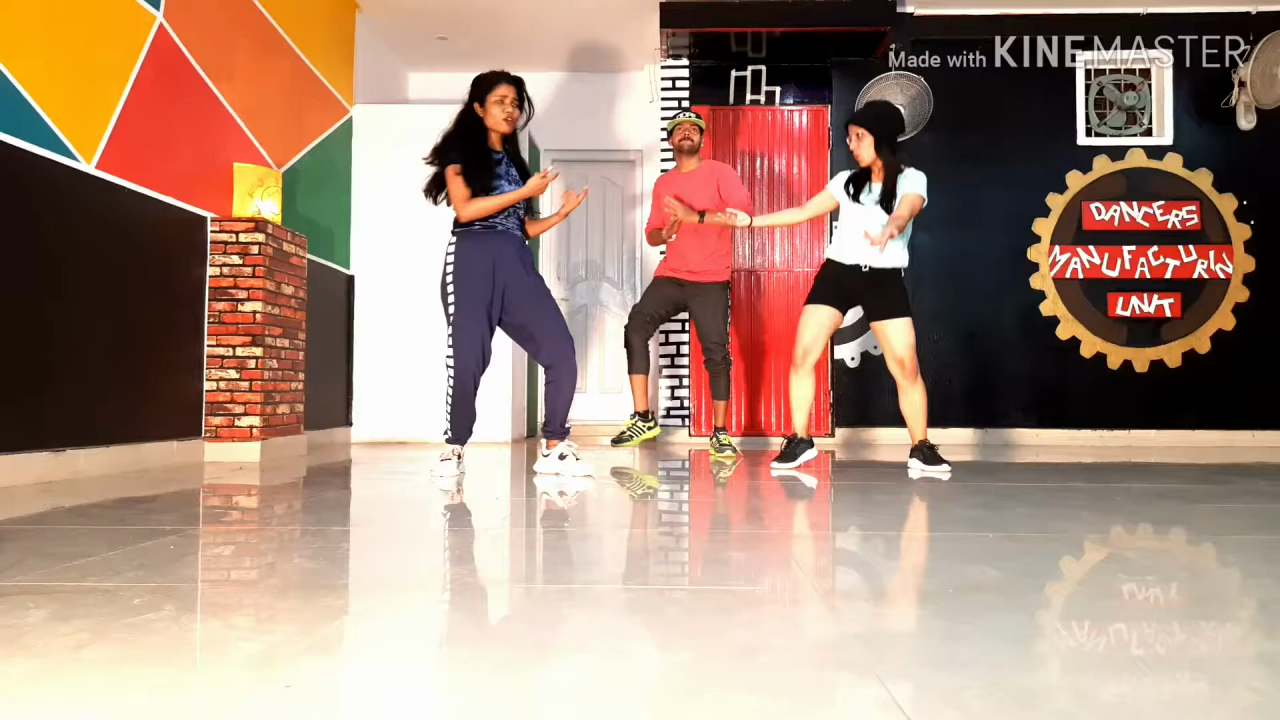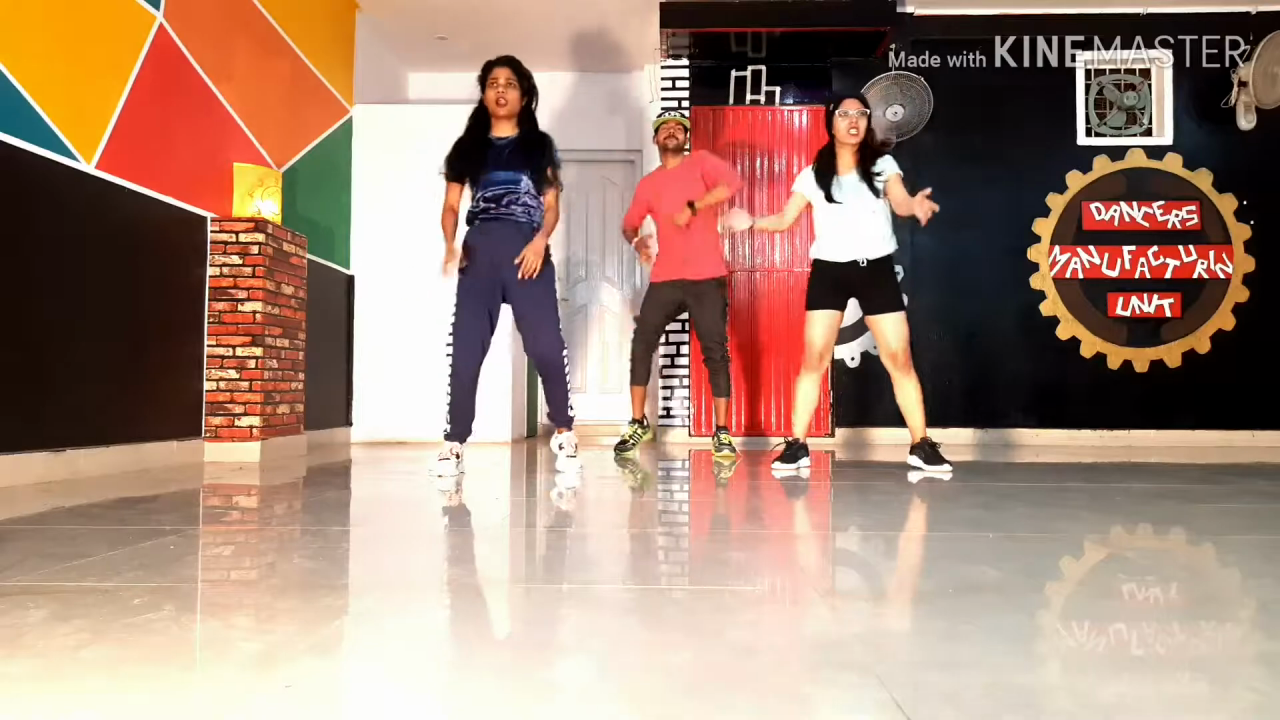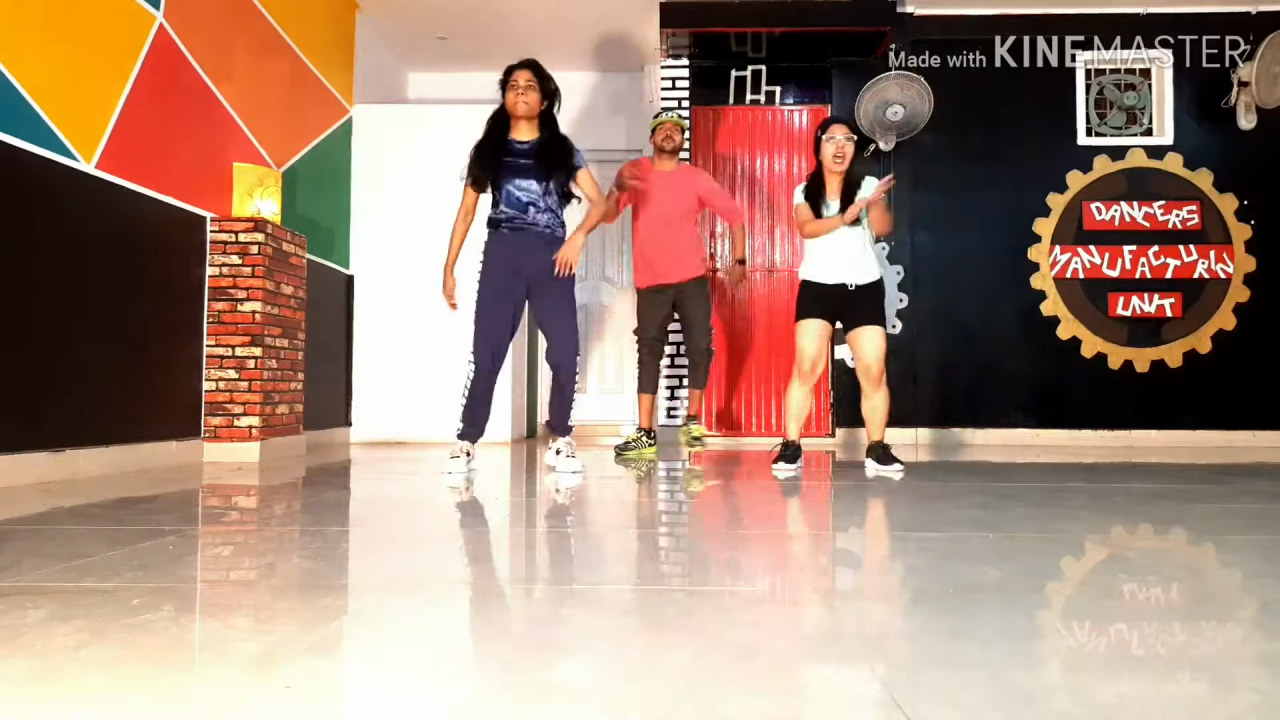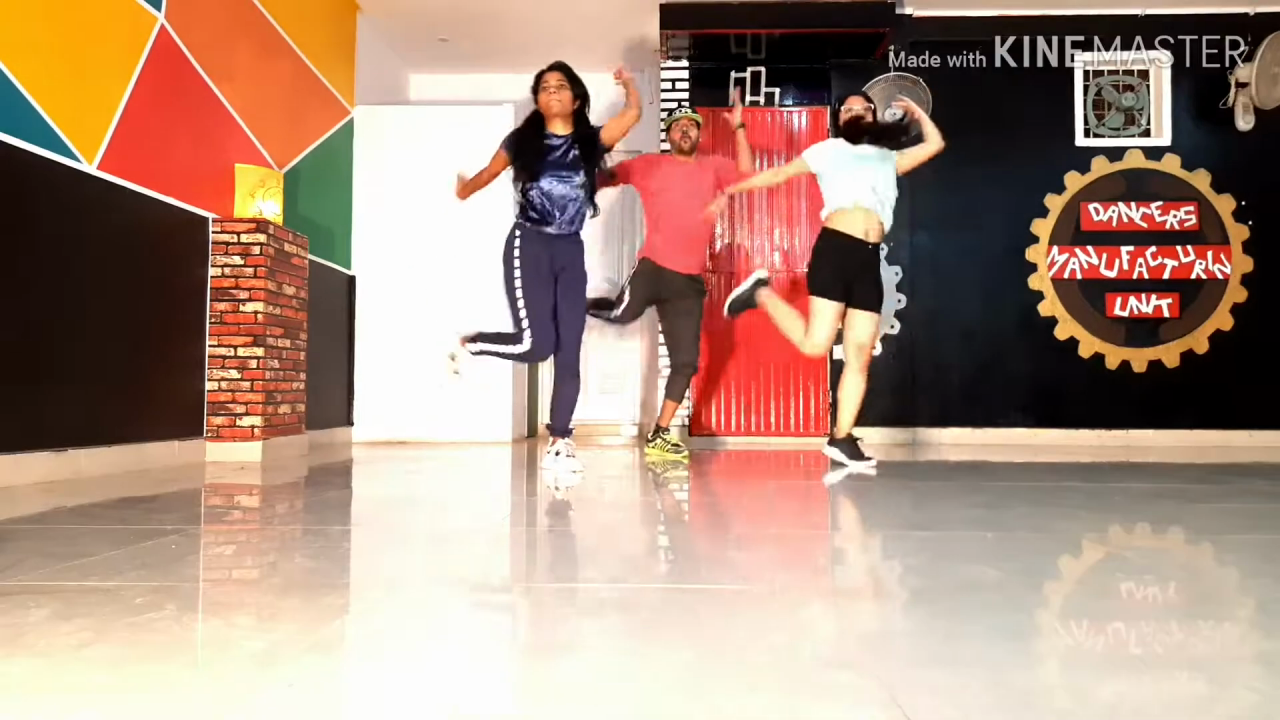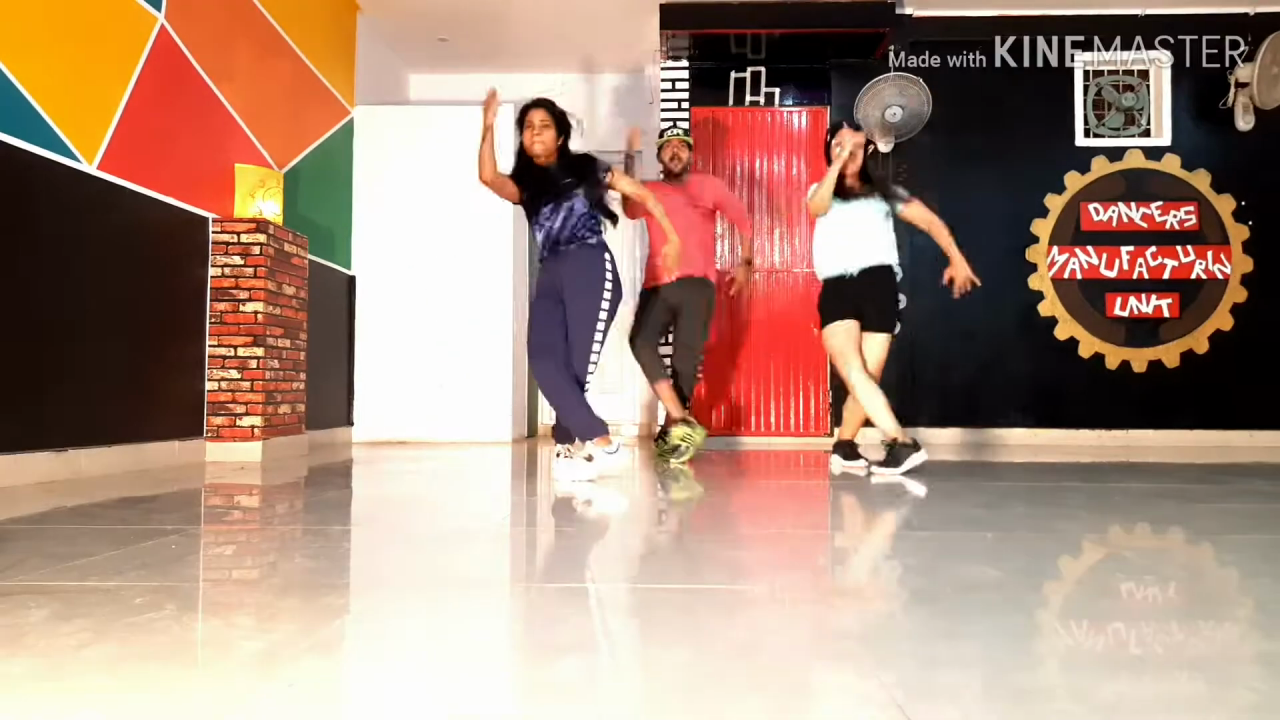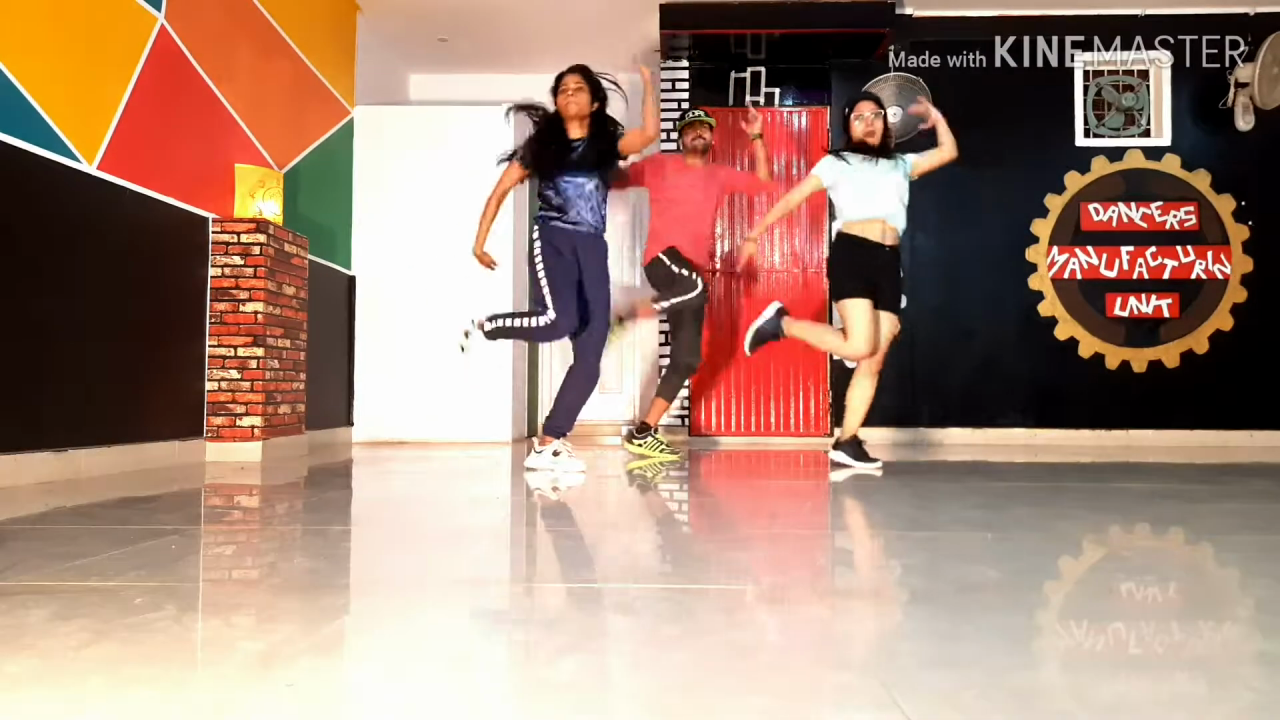
dt=0.3s
person 1, frame 1
left shoulder: (515, 161)
right shoulder: (459, 151)
right elbow: (462, 208)
left wrist: (559, 215)
right wrist: (519, 193)
left hip: (516, 262)
right hip: (470, 259)
left knee: (560, 349)
right knee: (466, 358)
left ankle: (554, 446)
right ankle: (455, 447)
person 1, frame 2
left shoulder: (540, 145)
right shoulder: (468, 146)
left elbow: (552, 206)
right elbow: (450, 205)
left wrist: (541, 241)
right wrist: (451, 244)
left hip: (527, 253)
right hip: (481, 250)
left knee: (547, 345)
right knee: (466, 349)
left ankle: (563, 431)
right ankle: (454, 444)
person 1, frame 3
left shoulder: (562, 148)
right shoulder: (490, 148)
left elbow: (597, 202)
right elbow: (467, 209)
left wrist: (577, 237)
right wrist: (449, 268)
left hip: (552, 255)
right hip: (503, 252)
left knee: (565, 354)
right knee: (486, 352)
left ankle: (559, 439)
right ankle: (465, 444)
person 1, frame 4
left shoulder: (591, 141)
right shoulder: (523, 140)
left elbow: (633, 114)
right elbow: (488, 174)
left wrist: (629, 86)
left hip: (569, 253)
right hip: (529, 245)
left knee: (569, 351)
right knee: (534, 342)
left ankle: (560, 442)
right ankle: (470, 344)
person 1, frame 5
left shoulder: (585, 167)
right shoulder: (525, 184)
left elbow: (641, 191)
right elbow: (488, 178)
left wrist: (670, 232)
right wrist: (488, 128)
left hip: (591, 268)
right hip: (550, 276)
left knee: (578, 362)
right knee: (546, 368)
left ankle: (569, 444)
right ankle: (600, 442)
person 1, frame 6
left shoulder: (608, 142)
right shoulder: (541, 145)
left elbow: (648, 135)
right elbow: (499, 191)
left wrist: (649, 90)
right wrist: (480, 240)
left hip: (592, 251)
right hip: (551, 242)
left knee: (591, 357)
right knee: (558, 318)
left ankle: (550, 443)
right ankle: (485, 328)
person 2, frame 1
left shoulder: (912, 180)
right shoulder: (847, 181)
left elbow: (904, 215)
right elbow: (804, 211)
left wrist: (888, 230)
right wrist: (751, 220)
left hip: (884, 278)
right hip: (837, 273)
left knee: (906, 367)
right knee: (803, 356)
left ankle: (921, 447)
right ankle: (800, 440)
person 2, frame 2
left shoulder: (883, 165)
right shoulder: (814, 175)
left elbow: (899, 202)
right elbow: (784, 220)
left wrist: (914, 205)
right wrist: (752, 223)
left hip: (876, 270)
right hip: (829, 270)
left knee: (900, 360)
right knee: (814, 359)
left ankle: (922, 445)
right ankle: (797, 444)
person 2, frame 3
left shoulder: (867, 185)
right shoulder: (806, 193)
left elbow: (882, 229)
right elbow: (806, 229)
left wrist: (877, 205)
right wrist: (851, 214)
left hip: (862, 290)
right hip: (817, 289)
left knee: (874, 374)
right knee: (806, 369)
left ankle: (877, 446)
right ankle: (790, 446)
person 2, frame 4
left shoulder: (888, 158)
right shoulder: (830, 149)
left elbow: (935, 144)
right elbow: (778, 174)
left wrist: (916, 112)
right wrist: (729, 191)
left hip: (867, 259)
right hip: (835, 248)
left knee: (860, 357)
right knee: (815, 346)
left ankle: (841, 437)
right ankle: (761, 291)
person 2, frame 5
left shoulder: (882, 191)
right shoulder: (824, 192)
left elbow: (929, 220)
right elbow: (812, 208)
left wrist: (957, 257)
right wrist: (835, 168)
left hip: (877, 286)
right hip: (836, 290)
left knee: (866, 375)
right knee: (851, 366)
left ankle: (844, 443)
right ankle: (898, 443)
person 2, frame 6
left shoulder: (898, 164)
right shoulder: (835, 163)
left elbow: (949, 151)
right elbow: (791, 199)
left wrist: (934, 114)
right wrist: (754, 235)
left hip: (888, 263)
right hip: (851, 255)
left knee: (874, 361)
right knee: (859, 348)
left ankle: (847, 441)
right ankle: (781, 323)
person 3, frame 1
left shoulder: (719, 172)
right shoulder: (663, 183)
left elbow: (742, 212)
right elbow: (651, 234)
left wrist: (696, 217)
right wrist: (661, 234)
left hip: (711, 281)
right hip: (669, 276)
left knee: (716, 355)
right knee: (635, 330)
left ankle: (720, 433)
right ankle: (643, 417)
person 3, frame 2
left shoulder: (702, 163)
right shoulder: (649, 183)
left elbow: (733, 184)
right elbow: (630, 224)
left wrist: (692, 207)
right wrist: (637, 241)
left hip: (708, 278)
right hip: (665, 278)
left knee: (715, 352)
right knee: (642, 343)
left ankle: (723, 432)
right ankle: (638, 423)
person 3, frame 3
left shoulder: (697, 178)
right shoulder: (635, 171)
left elbow: (731, 213)
right elbow: (607, 215)
left wrist: (739, 258)
right wrist: (617, 190)
left hip: (692, 279)
right hip: (651, 282)
left knee: (701, 348)
right knee: (649, 354)
left ankle: (693, 421)
right ankle: (644, 433)
person 3, frame 4
left shoulder: (713, 166)
right shoulder: (648, 164)
left elbow: (747, 175)
right elbow: (608, 177)
left wrist: (739, 129)
left hip: (690, 280)
right hip: (653, 266)
left knee: (686, 360)
right knee: (622, 312)
left ankle: (660, 434)
person 3, frame 5
left shoulder: (709, 185)
right shoulder: (651, 191)
left elbow: (742, 219)
right elbow: (630, 207)
left wrist: (745, 262)
right wrist: (629, 158)
left hip: (697, 284)
right hip: (657, 286)
left knee: (687, 360)
right knee: (642, 342)
left ankle: (669, 433)
right ankle: (683, 420)
person 3, frame 6
left shoulder: (720, 176)
right shoulder: (659, 165)
left elbow: (763, 181)
right elbow: (617, 179)
left wrist: (757, 137)
left hip: (696, 271)
right hip: (666, 257)
left knee: (687, 361)
right knee: (695, 289)
left ankle: (643, 432)
right ankle: (633, 313)
